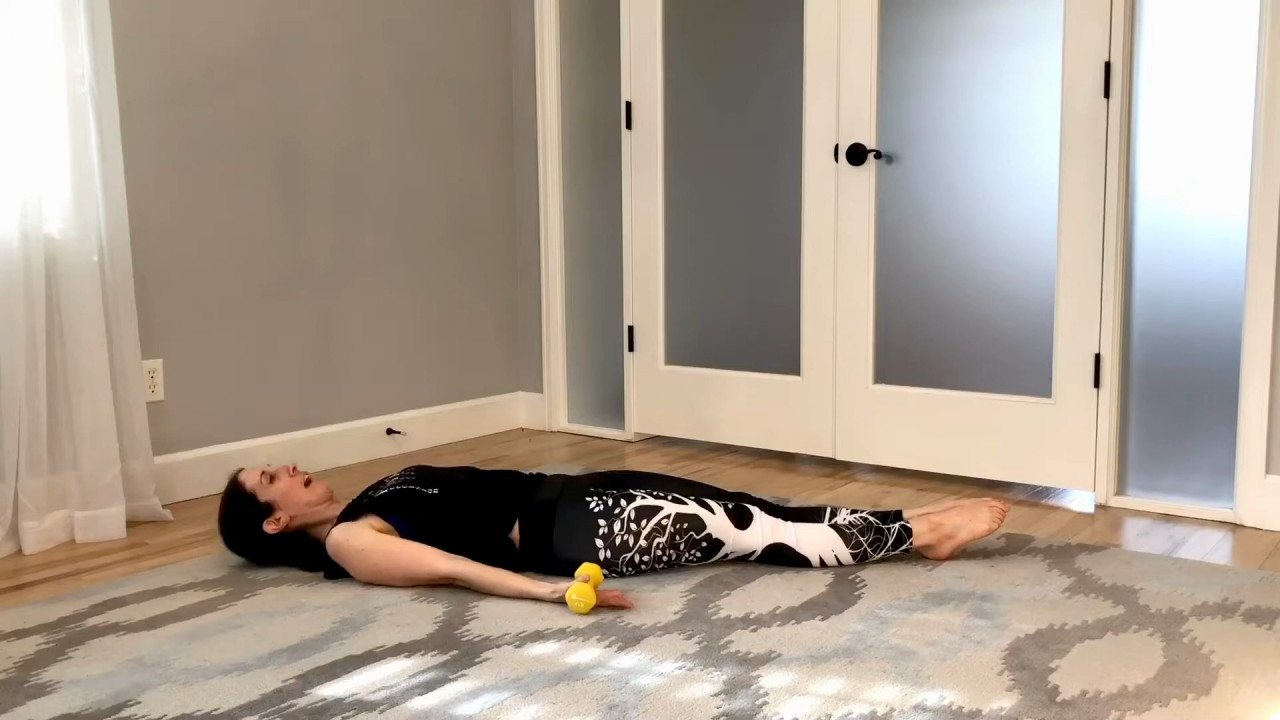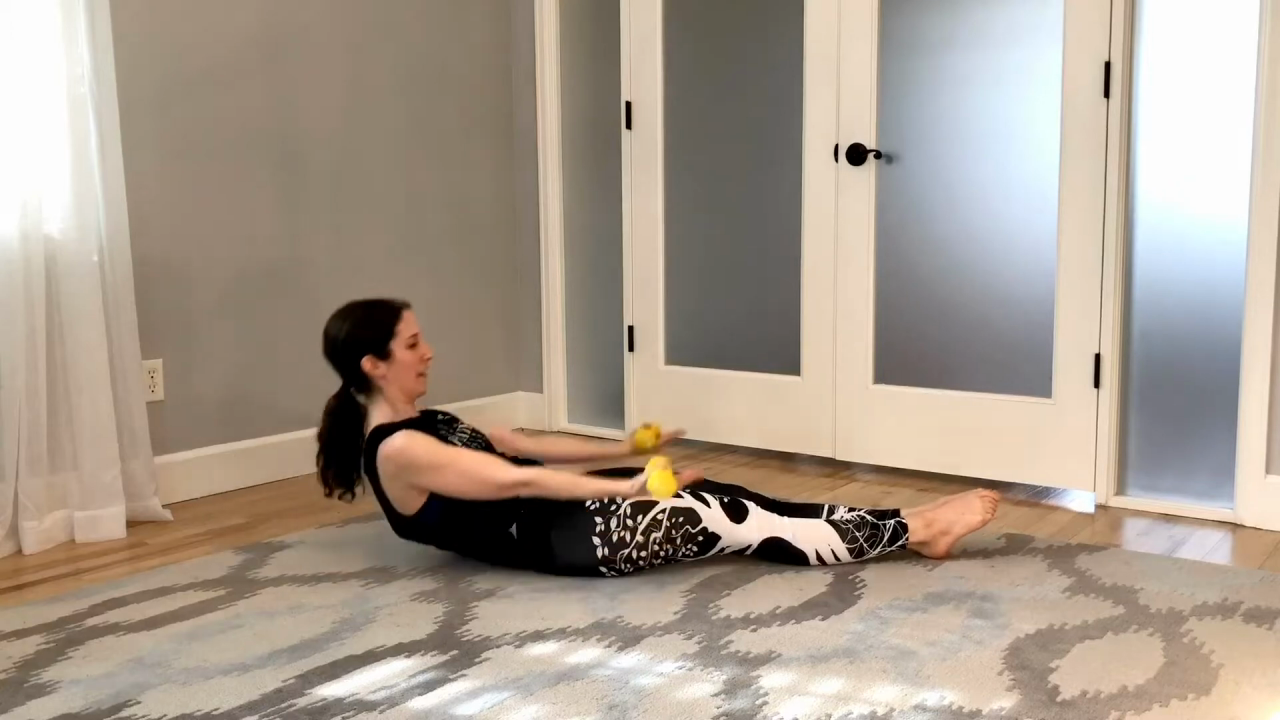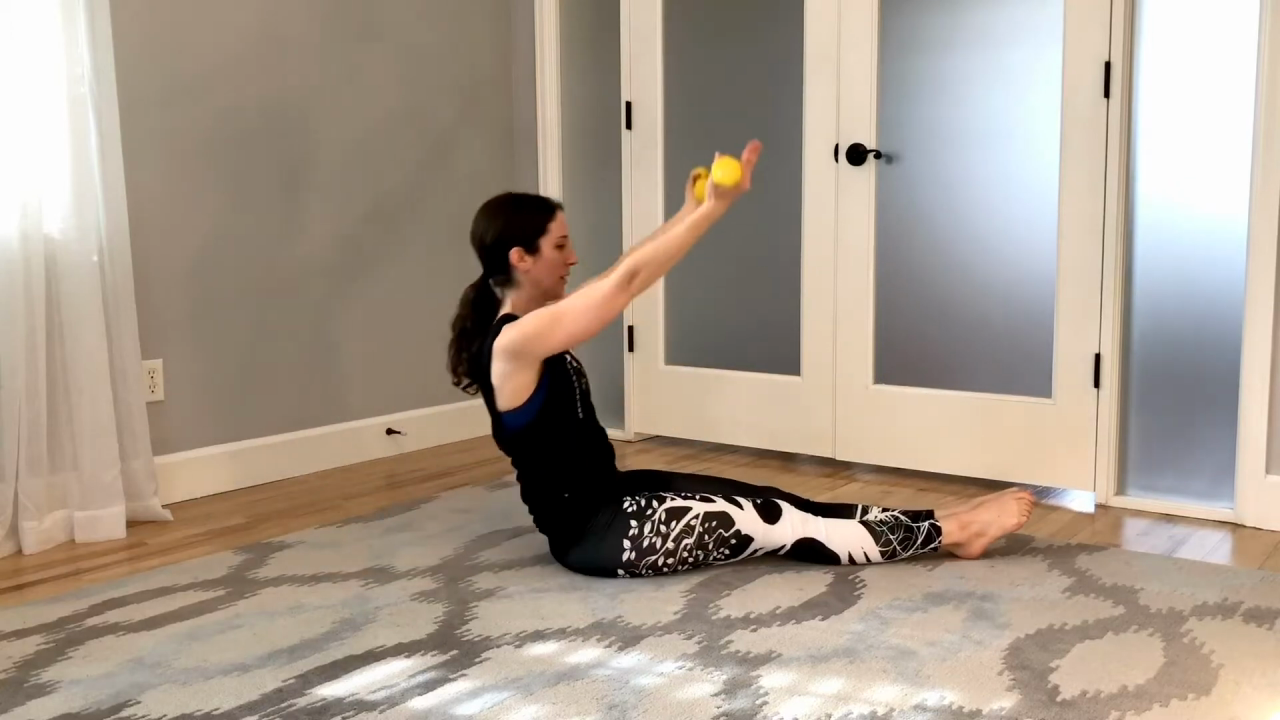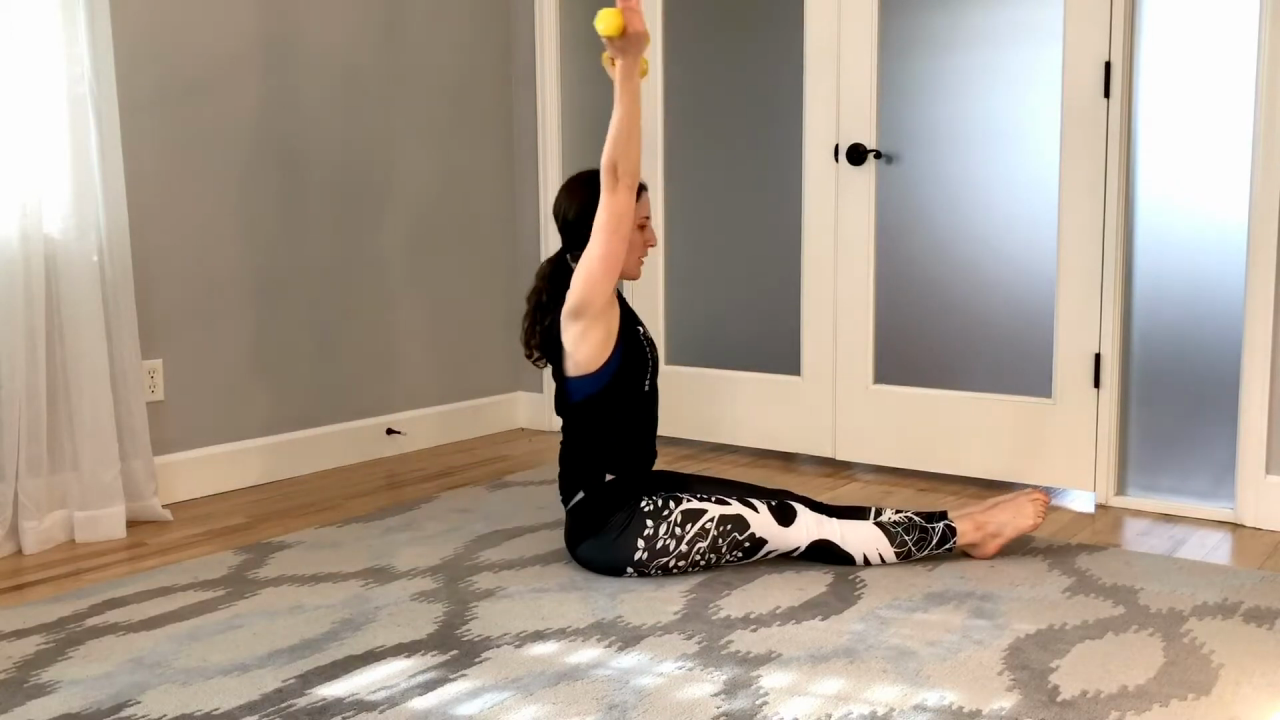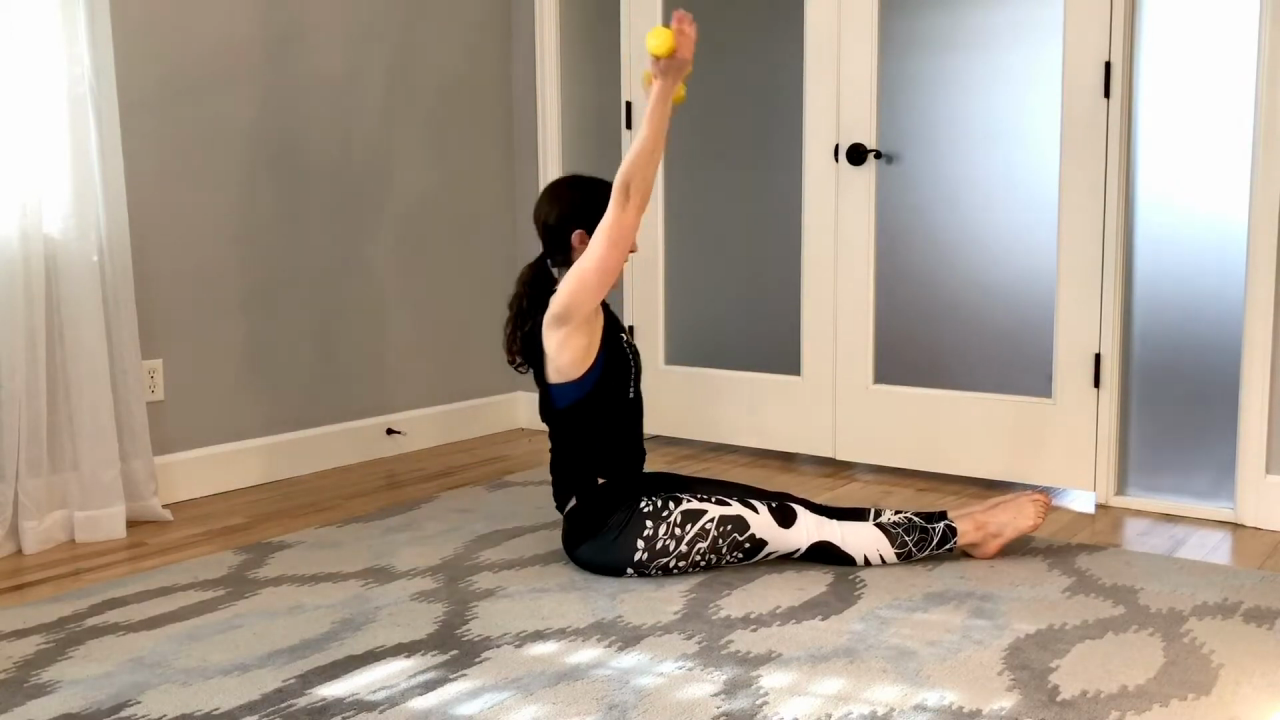
dt=0.5s
person 1, frame 1
left shoulder: (367, 506)
right shoulder: (346, 541)
right elbow: (452, 565)
right wrist: (554, 589)
left hip: (562, 496)
right hip: (566, 530)
left knee: (742, 508)
right knee: (746, 530)
left ankle: (906, 522)
right ankle: (912, 533)
person 1, frame 2
left shoulder: (422, 423)
right shoulder: (397, 451)
left elbow: (518, 446)
right elbow: (526, 479)
left wrist: (625, 463)
right wrist: (627, 486)
left hip: (563, 514)
right hip: (559, 539)
left knee: (736, 505)
right knee: (737, 524)
left ankle: (902, 525)
right ankle: (910, 532)
person 1, frame 3
left shoulder: (533, 323)
right shoulder: (516, 340)
left elbow: (620, 276)
right elbow: (628, 279)
left wrist: (696, 209)
right wrist: (715, 208)
left hip: (612, 502)
right hip: (594, 532)
left knee: (773, 506)
right knee: (774, 522)
left ankle: (938, 527)
right ankle: (946, 531)
person 1, frame 4
left shoulder: (599, 306)
right shoulder: (586, 305)
left elbow: (616, 189)
right elbow: (616, 188)
left wrist: (626, 74)
right wrist: (627, 71)
left hip: (631, 500)
right hip: (611, 527)
left knee: (794, 510)
right knee: (788, 527)
left ankle: (954, 525)
right ankle: (962, 532)
person 1, frame 5
left shoulder: (581, 311)
right shoulder: (569, 311)
left elbow: (624, 202)
right elbow: (622, 200)
left wrist: (665, 86)
right wrist: (663, 85)
left hip: (626, 501)
right hip: (607, 527)
left knee: (791, 513)
right knee: (786, 526)
left ankle: (950, 526)
right ankle: (961, 534)
